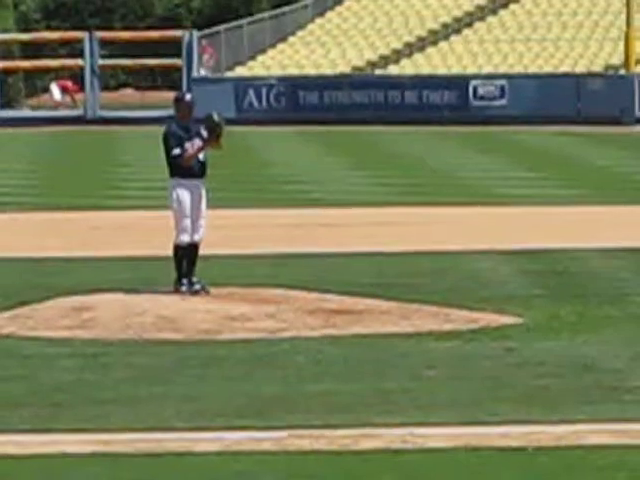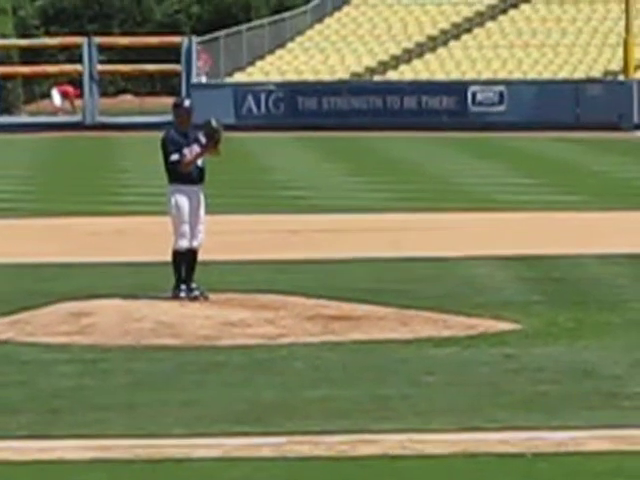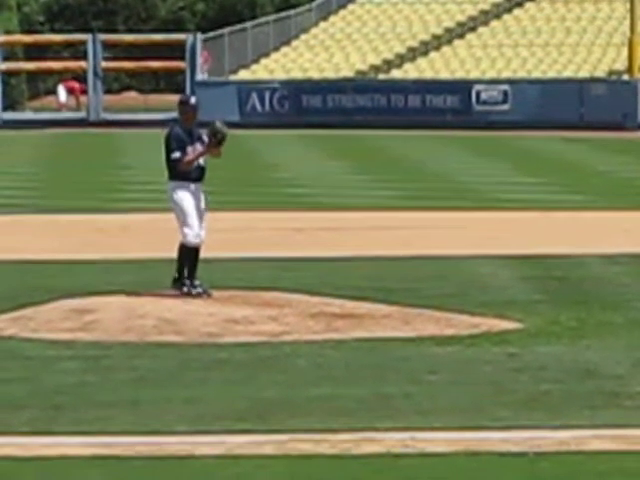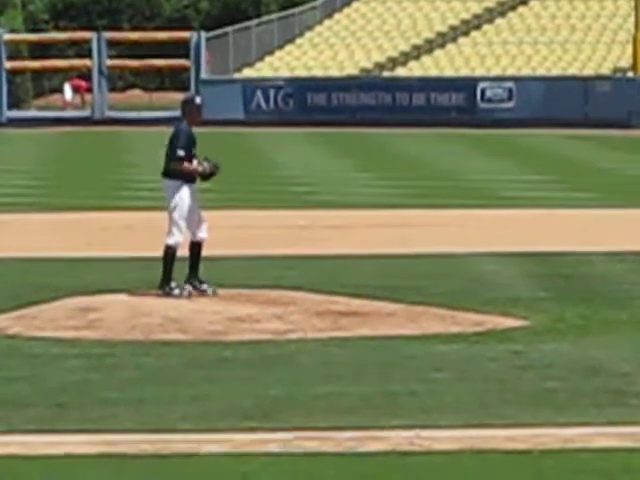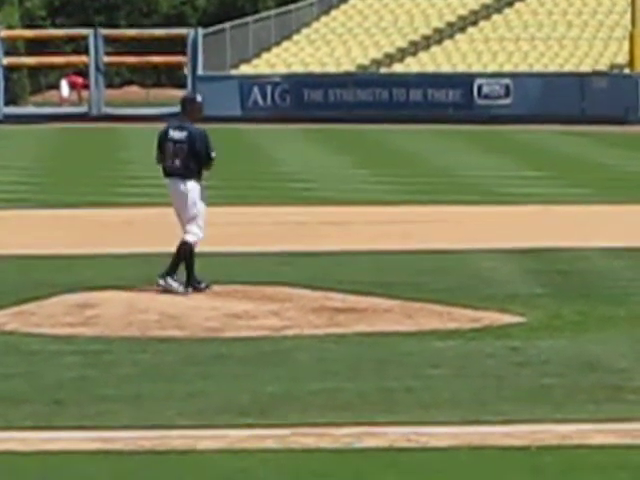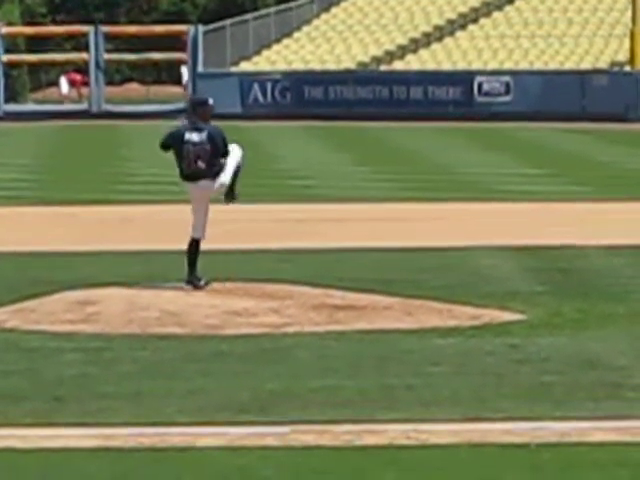
dt=0.5s
person 1, frame 1
left shoulder: (196, 127)
right shoulder: (172, 131)
left elbow: (217, 145)
right elbow: (183, 160)
left wrist: (214, 135)
right wrist: (202, 145)
left hip: (199, 184)
right hip: (182, 185)
left knee: (197, 233)
right knee: (184, 234)
left ankle: (191, 277)
right ankle: (180, 280)
person 1, frame 2
left shoulder: (195, 133)
right shoulder: (170, 137)
left elbow: (214, 151)
right elbow: (182, 166)
left wrist: (213, 141)
right wrist: (201, 152)
left hip: (197, 189)
right hip: (180, 190)
left knee: (196, 239)
right knee: (182, 240)
left ankle: (189, 283)
right ankle: (178, 286)
person 1, frame 3
left shoulder: (197, 132)
right shoulder: (174, 134)
left elbow: (216, 153)
right elbow: (182, 165)
left wrist: (214, 143)
right wrist: (202, 151)
left hip: (196, 187)
right hip: (181, 187)
left knee: (198, 236)
right knee: (191, 233)
left ankle: (192, 281)
right ankle: (179, 279)
person 1, frame 4
left shoulder: (182, 130)
right shoulder: (184, 132)
right elbow: (176, 164)
left wrist: (196, 166)
right wrist: (197, 170)
left hip: (184, 186)
right hip: (179, 186)
left knee: (199, 231)
right knee: (176, 234)
left ankle: (193, 278)
right ankle: (166, 283)
person 1, frame 5
left shoulder: (167, 129)
right shoulder: (197, 133)
left elbow: (159, 159)
right elbow: (208, 165)
right wrist: (200, 163)
left hip: (173, 183)
right hip: (189, 184)
left knee: (190, 230)
right knee: (193, 232)
left ankle: (191, 279)
right ankle: (168, 275)
person 1, frame 6
left shoulder: (178, 133)
right shoulder: (215, 131)
left elbow: (163, 147)
right elbow: (225, 156)
left hip: (194, 187)
right hip: (217, 182)
left knee: (197, 231)
right knee: (236, 150)
left ankle: (192, 275)
right ankle: (230, 193)
